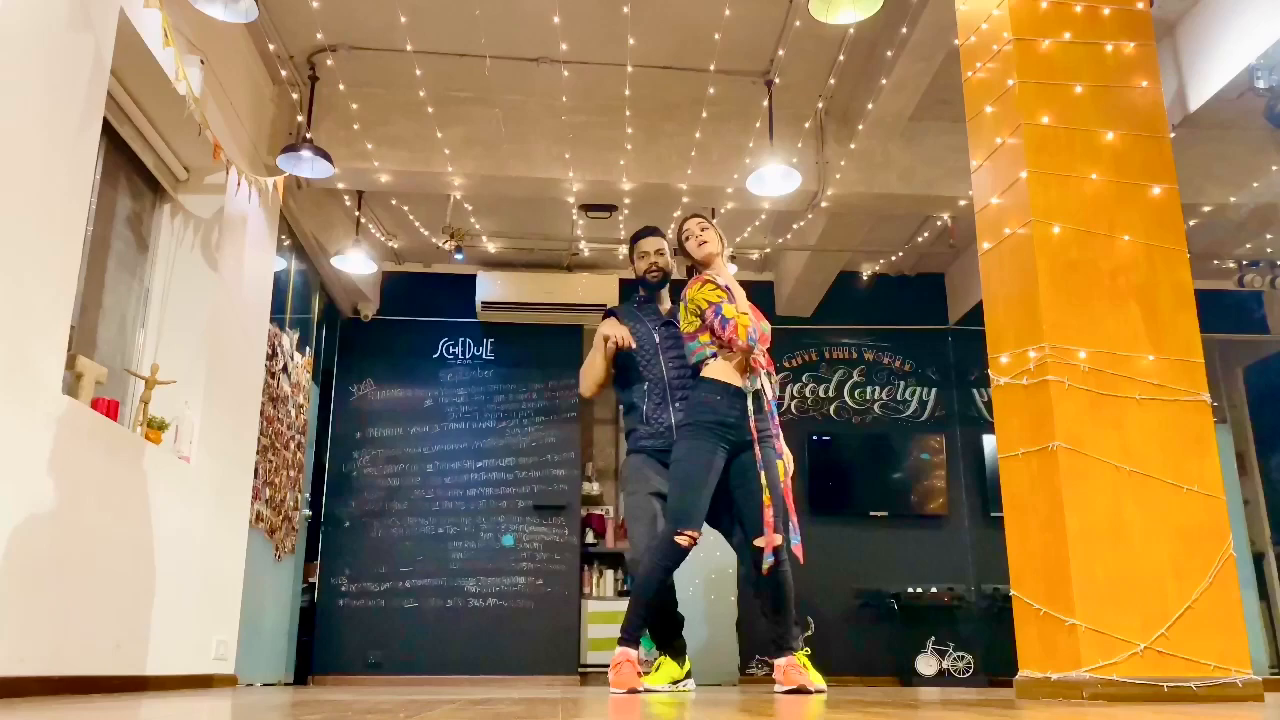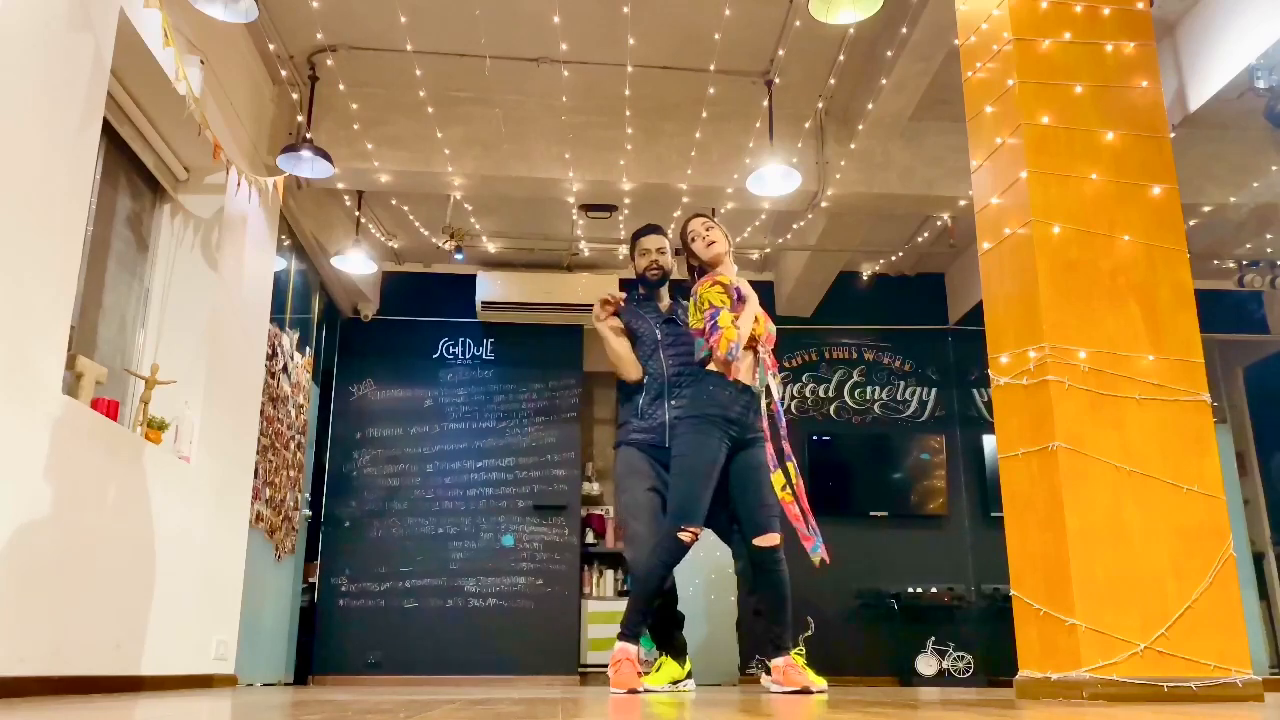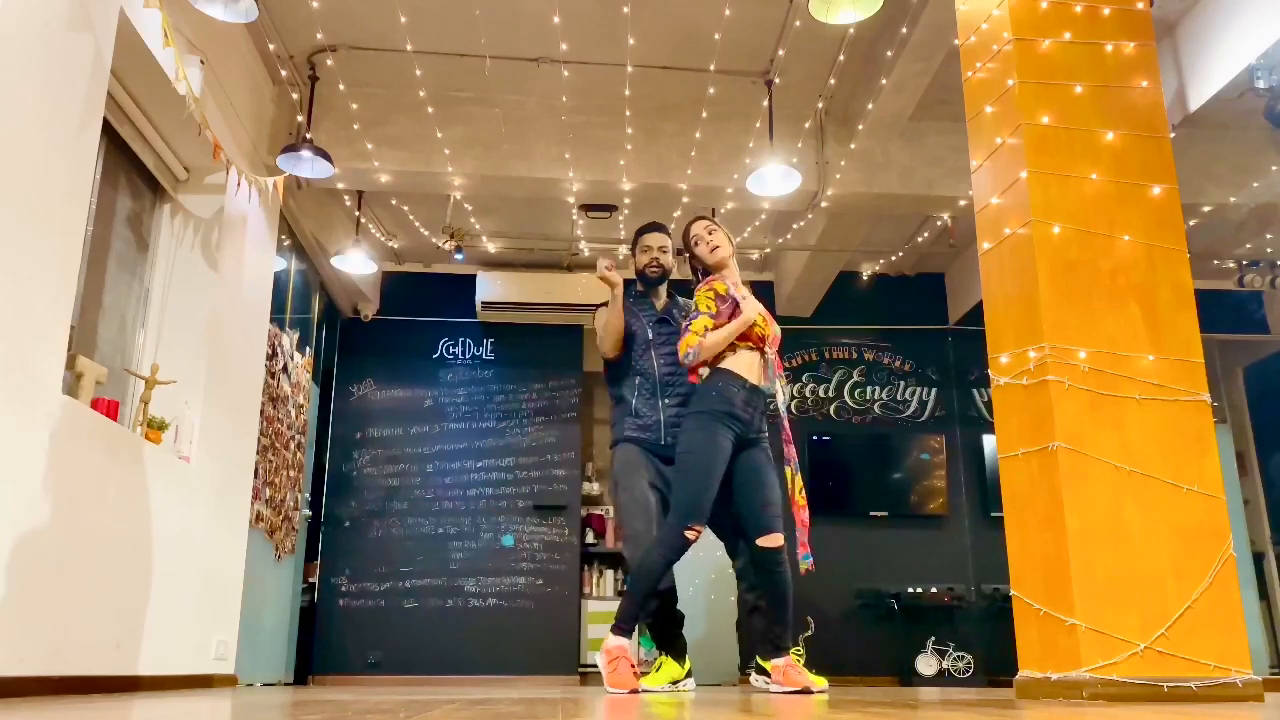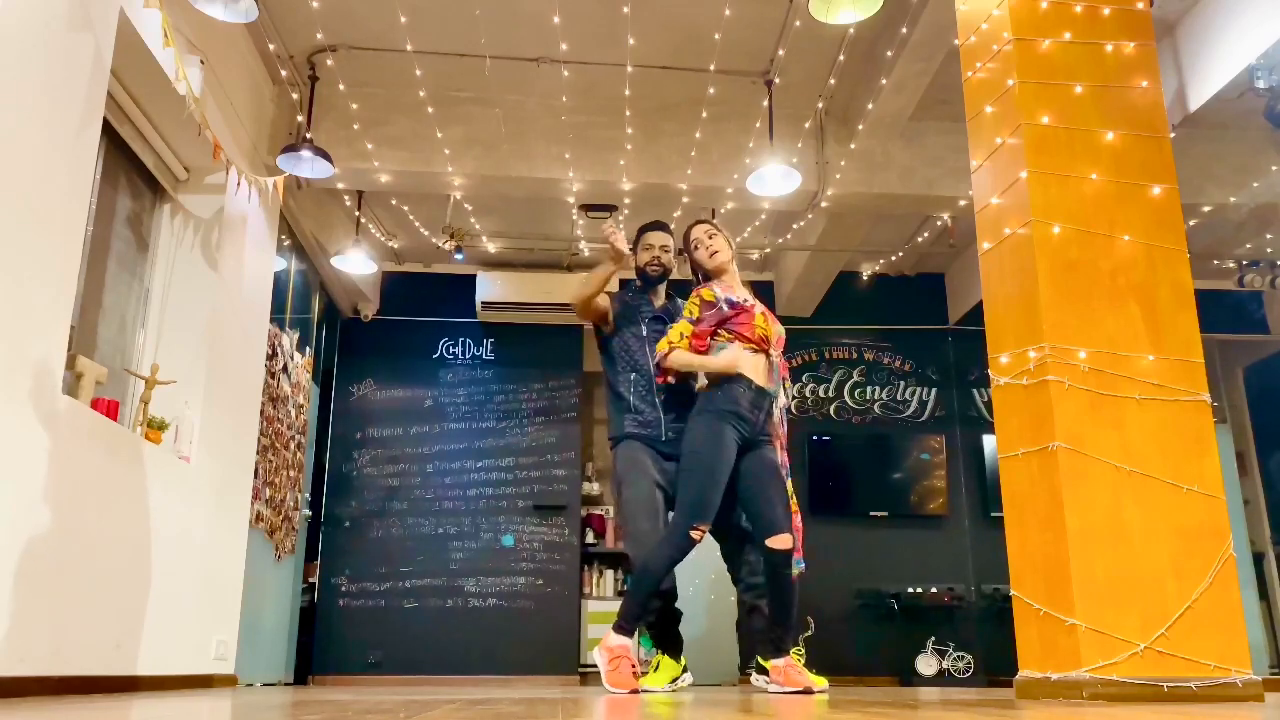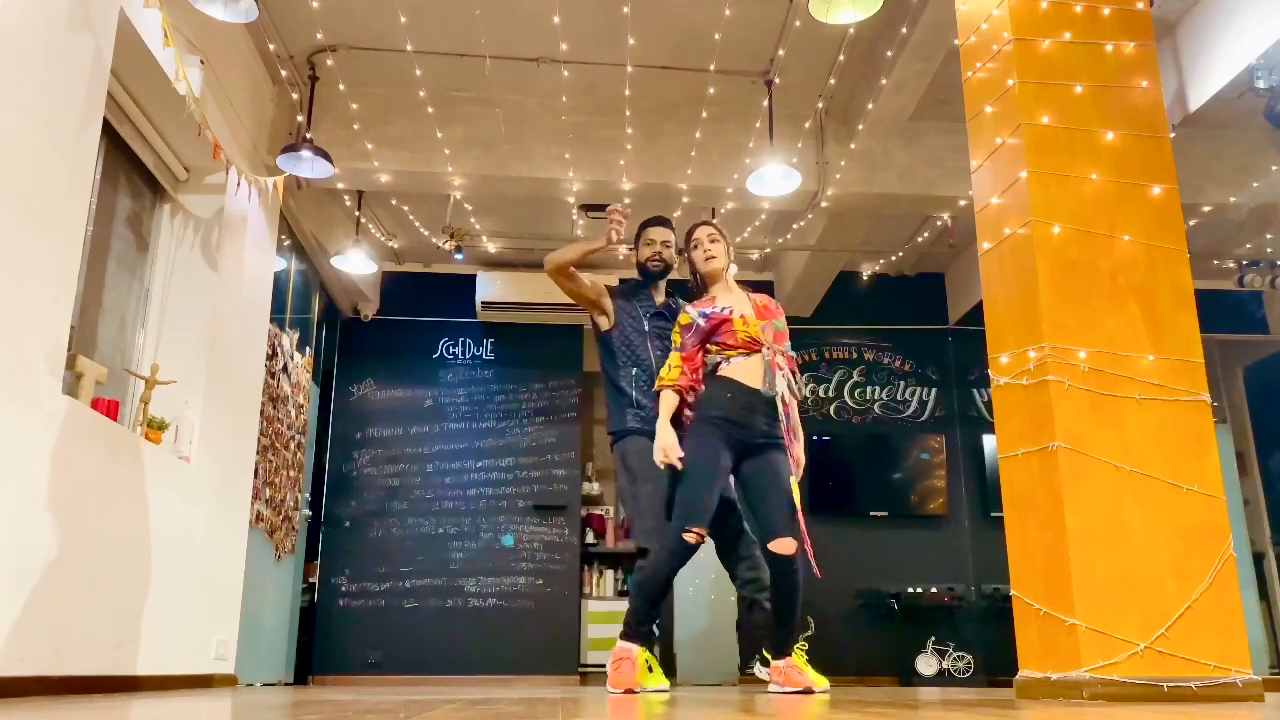
dt=0.2s
person 1, frame 1
left shoulder: (738, 297)
right shoulder: (704, 287)
right elbow: (742, 341)
left wrist: (779, 438)
right wrist: (741, 300)
left hip: (751, 423)
right hip: (710, 416)
left knee: (770, 540)
right knee: (679, 536)
left ankle: (787, 661)
right ankle: (626, 651)
person 1, frame 2
left shoulder: (740, 293)
right shoulder: (715, 286)
right elbow: (724, 354)
left wrist: (772, 440)
right wrist: (753, 307)
left hip: (750, 423)
right hip: (713, 413)
left knee: (767, 541)
right knee: (681, 532)
left ankle: (782, 662)
right ankle: (625, 648)
person 1, frame 3
left shoulder: (747, 298)
right shoulder: (717, 289)
right elbow: (693, 352)
left wrist: (775, 439)
right wrist: (742, 321)
left hip: (752, 425)
right hip: (717, 411)
left knee: (772, 541)
right knee: (683, 529)
left ankle: (781, 662)
right ankle: (618, 641)
person 1, frame 4
left shoulder: (754, 306)
right shoulder: (711, 296)
right elbow: (668, 355)
left wrist: (776, 439)
right wrist: (715, 361)
left hip: (758, 428)
right hip: (720, 414)
left knee: (782, 542)
right knee: (689, 529)
left ankle: (781, 663)
right ankle: (619, 641)
person 1, frame 5
left shoulder: (767, 305)
right shoulder: (697, 314)
left elbow: (786, 368)
right elbow: (675, 379)
left wrist: (797, 435)
right wrist: (665, 429)
left hip: (768, 432)
right hip: (718, 421)
left knee: (786, 546)
right knee: (686, 535)
left ankle: (784, 662)
right ankle: (628, 647)
person 2, frame 1
right shoulder: (617, 323)
right elbow: (588, 387)
right wrist: (609, 345)
right hip: (647, 453)
right knee: (647, 557)
right ankle: (672, 659)
person 2, frame 2
right shoulder: (620, 317)
right elbow: (632, 373)
right wrist: (604, 323)
right hip: (640, 448)
right knee: (645, 553)
right ankle: (673, 657)
person 2, frame 3
left shoulder: (693, 313)
right shoulder: (619, 312)
right elbow: (609, 348)
right wrist: (613, 290)
right hip: (638, 446)
left knee: (746, 539)
right knee: (645, 551)
right ankle: (672, 658)
person 2, frame 4
left shoulder: (689, 316)
right shoulder: (611, 308)
right elbow: (581, 300)
right wrist: (615, 261)
right hip: (637, 443)
left knee: (740, 540)
right knee: (649, 548)
right ankle: (668, 656)
person 2, frame 5
left shoulder: (687, 314)
right shoulder: (609, 302)
right elbow: (554, 266)
right wrist: (603, 239)
right hip: (638, 436)
left knee: (737, 538)
right knee: (657, 544)
left ankle: (769, 647)
right ankle: (643, 653)
